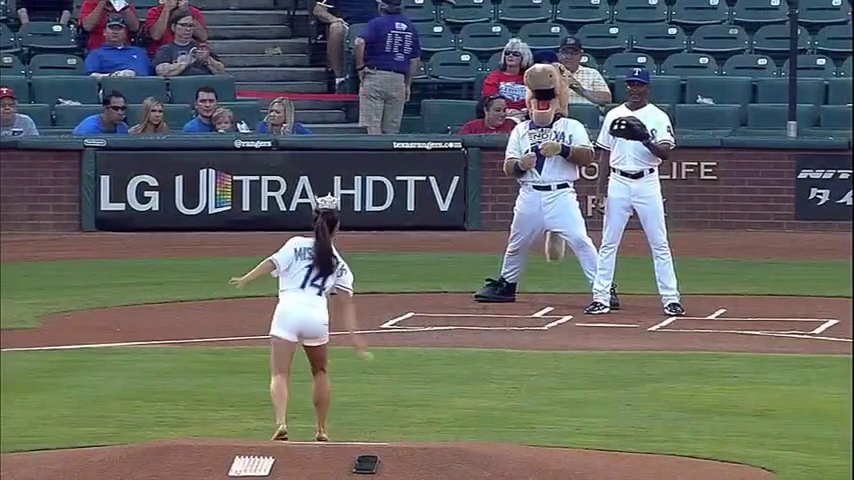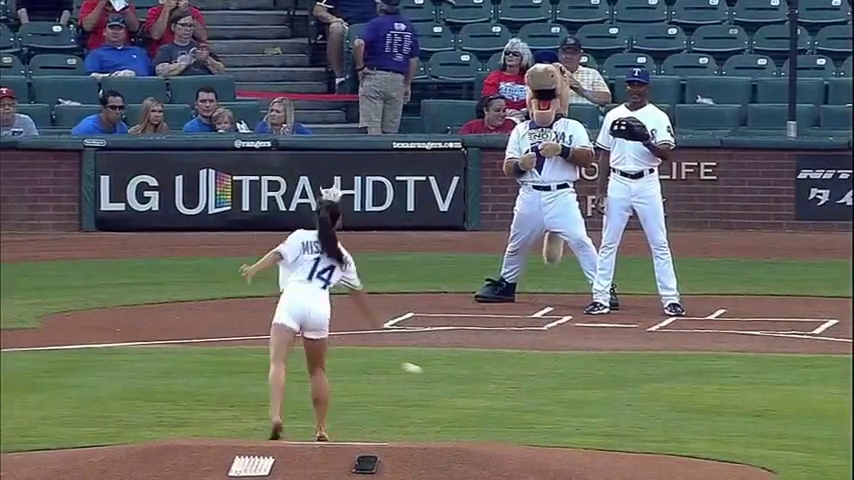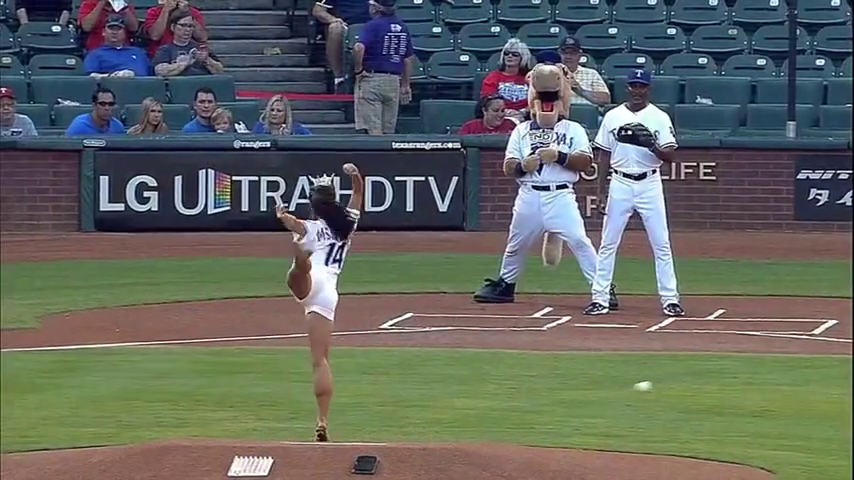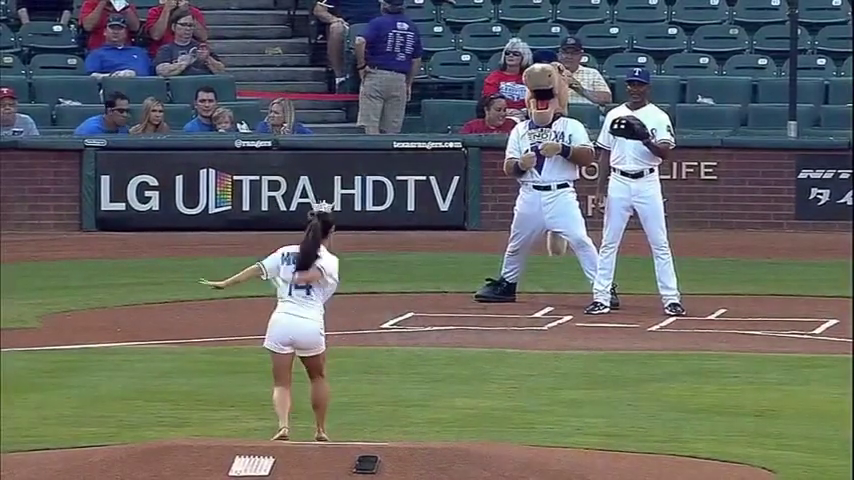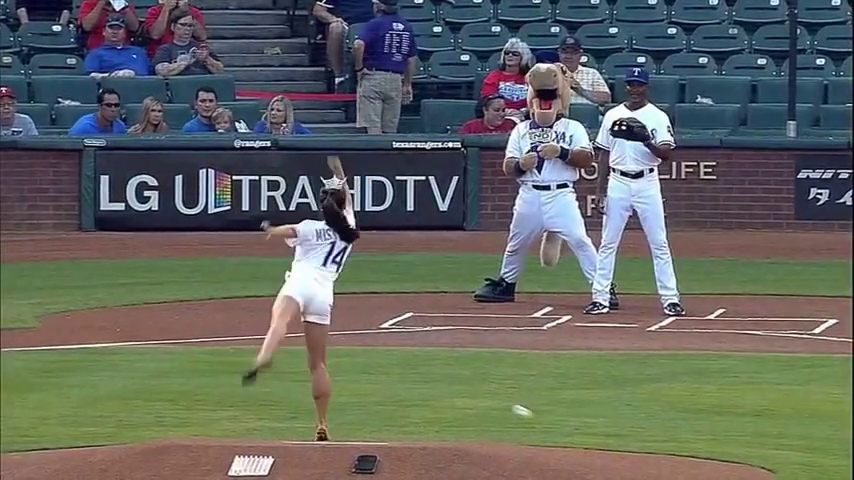
dt=0.7s
person 1, frame 1
left shoulder: (295, 245)
right shoulder: (339, 263)
left elbow: (270, 264)
right elbow: (345, 305)
left wrist: (244, 280)
right wrist: (354, 336)
left hip: (288, 311)
right hip: (316, 316)
left knee: (280, 375)
right knee: (319, 374)
left ankle: (281, 425)
right ankle: (320, 431)
person 1, frame 2
left shoulder: (301, 237)
right shoulder: (342, 256)
left elbow: (277, 255)
right elbow: (357, 293)
left wrist: (253, 269)
right wrist: (374, 319)
left hip: (293, 302)
right hip: (319, 311)
left knee: (278, 362)
right knee: (317, 372)
left ankle: (275, 417)
right ankle: (321, 429)
person 1, frame 3
left shoulder: (311, 229)
right shoulder: (346, 225)
left elbow: (298, 225)
right elbow: (357, 196)
left wrist: (285, 217)
right wrist: (356, 176)
left hip: (309, 283)
right hip: (328, 294)
right knee: (320, 361)
left ankle: (302, 261)
right ankle: (323, 424)
person 1, frame 4
left shoulder: (287, 252)
right shoulder: (329, 261)
left elbow: (258, 269)
right elbow: (313, 276)
left wrist: (226, 283)
left hip: (281, 323)
right hip: (310, 327)
left knee: (281, 384)
right knee: (318, 378)
left ankle: (283, 426)
right ankle: (321, 431)
person 1, frame 5
left shoulder: (312, 227)
right shoulder: (348, 228)
left elbow: (289, 231)
right elbow: (347, 200)
left wrist: (272, 228)
right wrist: (340, 172)
left hip: (298, 285)
right hip: (322, 296)
left knee: (278, 325)
right knee: (318, 365)
left ankle: (262, 360)
right ankle: (321, 426)
person 2, frame 1
left shoulder: (659, 117)
right shoulder: (613, 115)
left elbow: (666, 153)
right elbow: (605, 154)
left wrist: (648, 141)
right wrist: (600, 189)
left hip: (647, 184)
right hip: (618, 184)
left knee: (659, 244)
right knee: (608, 243)
left ankle: (670, 299)
right ankle: (600, 298)
person 2, frame 2
left shoulder: (658, 117)
right shoulder: (613, 116)
left elbow: (666, 154)
right elbow: (605, 154)
left wrist: (647, 141)
right wrist: (600, 189)
left hip: (647, 184)
right hip: (618, 184)
left knee: (659, 244)
right knee: (608, 243)
left ankle: (670, 298)
right ankle: (600, 298)
person 2, frame 3
left shoulder: (660, 117)
right shoulder: (612, 116)
left elbow: (670, 156)
right elbow: (605, 155)
left wrist: (652, 146)
right wrist: (601, 189)
left hip: (650, 185)
right hip: (620, 185)
left knee: (661, 244)
right knee: (608, 244)
left ankle: (670, 299)
right ankle: (599, 298)
person 2, frame 4
left shoulder: (659, 117)
right shoulder: (613, 115)
left elbow: (665, 152)
right elbow: (606, 154)
left wrist: (646, 140)
right wrist: (600, 189)
left hip: (647, 183)
right hip: (618, 183)
left knee: (660, 243)
right knee: (608, 243)
left ankle: (671, 298)
right ankle: (600, 298)
person 2, frame 5
left shoulder: (658, 117)
right shoulder: (612, 115)
left elbow: (667, 154)
right elbow: (604, 154)
left wrist: (648, 142)
right wrist: (599, 189)
left hip: (647, 184)
right hip: (618, 184)
left knee: (659, 243)
right knee: (608, 243)
left ankle: (670, 298)
right ankle: (600, 298)
person 3, frame 1
left shoulder: (572, 126)
right shoulder: (521, 130)
left elbow: (587, 157)
right elbow: (508, 167)
left wrist: (562, 149)
right wrist: (520, 165)
left hip: (560, 197)
right hip: (529, 197)
left knee: (580, 240)
right knee: (517, 244)
right ankle: (505, 286)
person 3, frame 2
left shoulder: (572, 126)
right shoulder: (521, 129)
left elbow: (587, 157)
right elbow: (508, 168)
left wrist: (562, 149)
right wrist: (520, 164)
left hip: (561, 195)
right hip: (529, 195)
left knee: (579, 240)
right knee: (517, 243)
right ankle: (505, 284)
person 3, frame 3
left shoulder: (573, 129)
right shoulder: (521, 130)
left elbow: (586, 161)
right elbow: (508, 168)
left wrist: (559, 156)
right wrist: (522, 165)
left hip: (560, 196)
right hip: (528, 196)
left knee: (578, 240)
right knee: (516, 244)
right ankle: (504, 284)
person 3, frame 4
left shoulder: (571, 126)
right shoulder: (521, 129)
left elbow: (587, 156)
right elbow: (508, 167)
left wrist: (562, 148)
right wrist: (520, 164)
left hip: (561, 196)
right hip: (529, 196)
left knee: (579, 240)
right knee: (517, 244)
right ankle: (506, 285)
person 3, frame 5
left shoulder: (572, 127)
right shoulder: (521, 129)
left elbow: (587, 159)
right elbow: (508, 166)
left wrist: (561, 151)
right wrist: (520, 165)
left hip: (560, 195)
right hip: (529, 195)
left knee: (579, 240)
right knee: (517, 243)
left ankle: (604, 288)
right ankle: (504, 284)
person 4, frame 1
left shoulder: (377, 23)
right shoulder: (410, 26)
left elbow: (359, 43)
right elbow: (415, 59)
left wrist: (360, 66)
right wrist: (407, 84)
left hip: (375, 77)
right hip: (398, 80)
left knee: (373, 126)
right knee: (392, 129)
person 4, frame 2
left shoulder: (377, 23)
right shoulder: (409, 26)
left elbow: (359, 43)
right elbow: (414, 59)
left wrist: (360, 66)
right wrist: (407, 84)
left hip: (374, 77)
right hip: (397, 80)
left knee: (373, 126)
right knee: (391, 130)
person 4, frame 3
left shoulder: (374, 25)
right shoulder: (402, 27)
left elbow: (359, 47)
right elbow: (409, 58)
left wrist: (358, 70)
right wrist: (405, 84)
left hip: (371, 79)
right hip: (393, 81)
left knee: (373, 128)
right knee: (388, 131)
person 4, frame 4
left shoulder: (379, 22)
right shoulder: (412, 27)
left elbow: (360, 42)
right elbow: (416, 60)
left wrist: (361, 65)
right wrist: (408, 84)
left hip: (376, 76)
right hip: (399, 80)
left knee: (371, 125)
right knee: (392, 130)
person 4, frame 5
left shoulder: (375, 23)
right shoulder: (406, 26)
left elbow: (358, 45)
right elbow: (412, 59)
left wrist: (359, 68)
right wrist: (407, 84)
left hip: (373, 77)
right hip: (396, 80)
left knee: (373, 127)
right knee: (390, 130)
